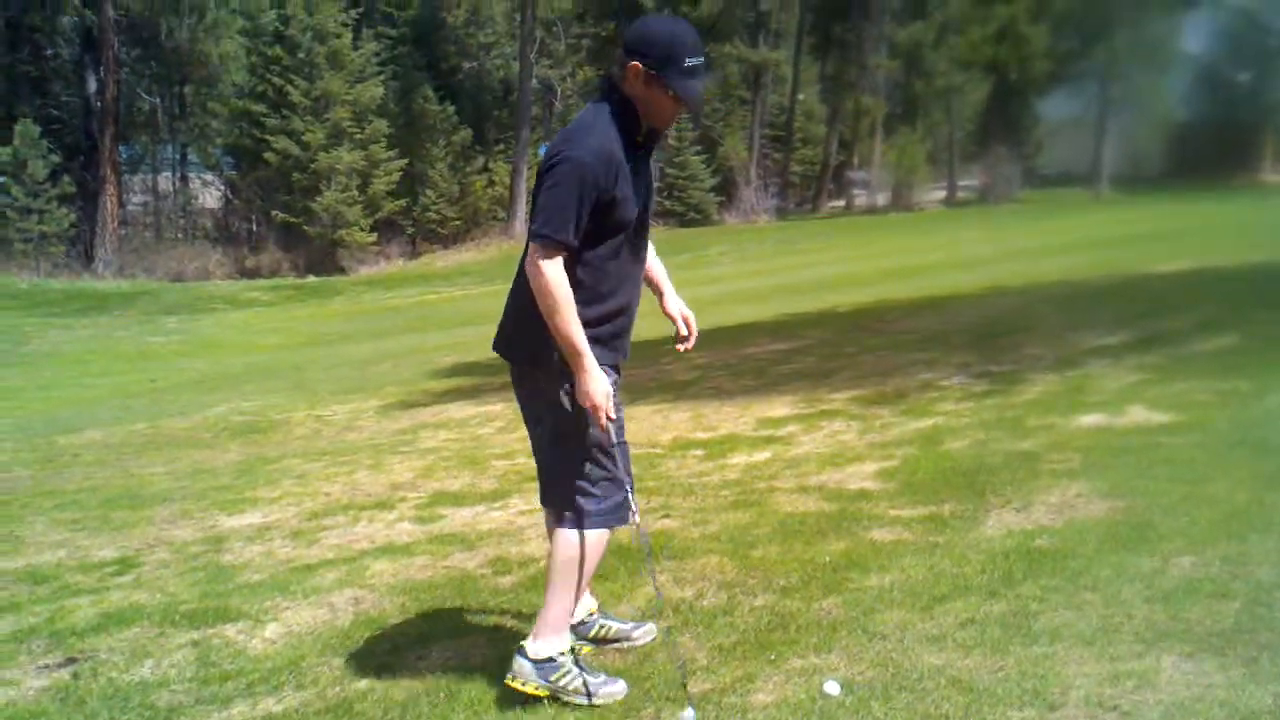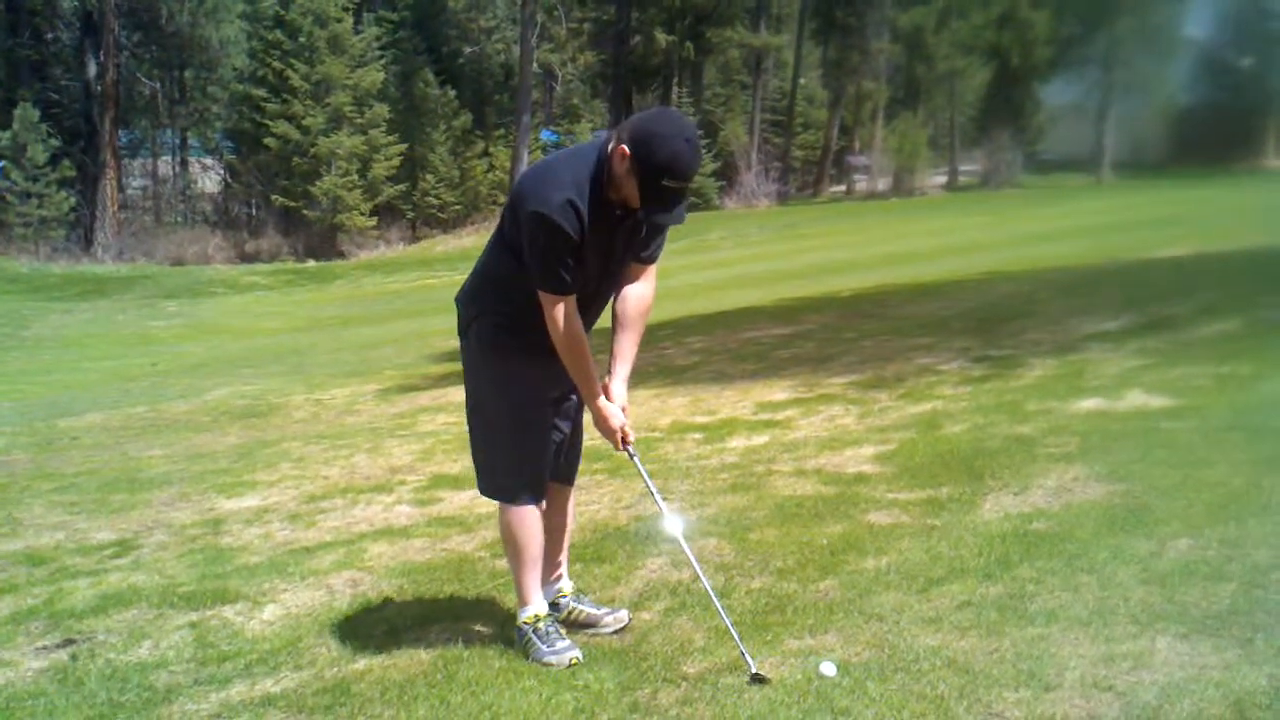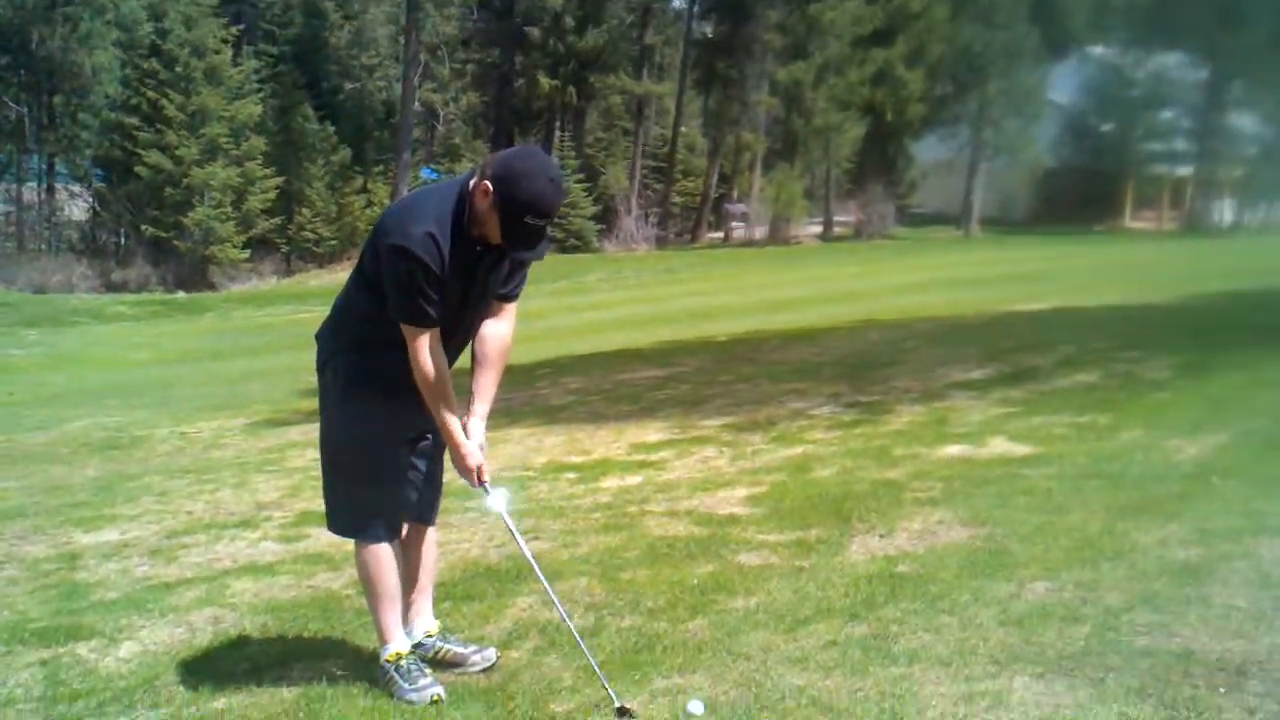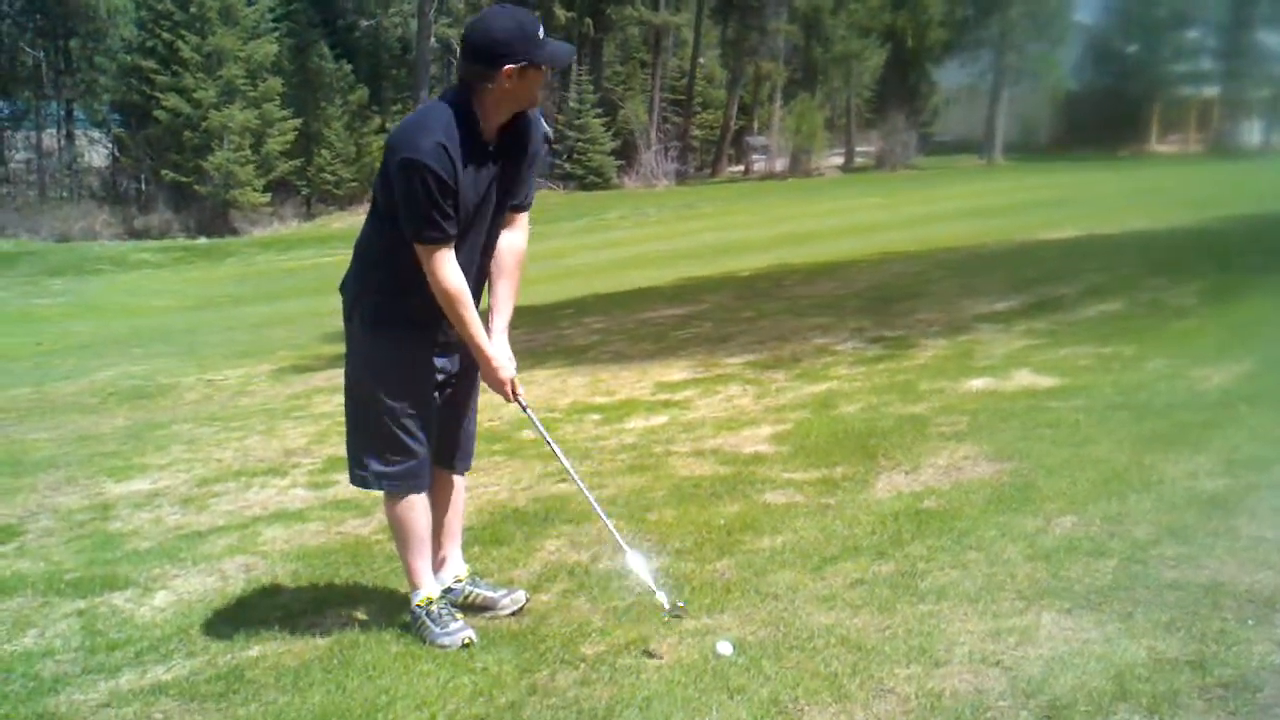
dt=1s
person 1, frame 1
left shoulder: (634, 138)
right shoulder: (590, 151)
right elbow: (544, 264)
left wrist: (666, 290)
right wrist: (585, 370)
left hip: (592, 342)
right hip: (562, 350)
left knee: (577, 484)
right knee: (597, 491)
left ankle: (576, 612)
right ankle: (542, 653)
person 1, frame 2
left shoulder: (651, 185)
right shoulder: (554, 200)
left elbow: (639, 278)
right elbow: (559, 312)
left wrist: (619, 378)
right wrist: (596, 401)
left hip: (562, 335)
right hip: (503, 335)
left knee: (559, 469)
right knee: (520, 475)
left ankle: (556, 592)
right ankle: (531, 615)
person 1, frame 3
left shoulder: (515, 224)
right shoulder: (417, 233)
left elbow: (499, 316)
right elbow: (422, 346)
left wrist: (478, 417)
right wrist: (455, 437)
left hip: (424, 378)
right hip: (363, 376)
left knee: (420, 506)
right knee: (377, 514)
left ankle: (421, 630)
right ankle: (395, 652)
person 1, frame 4
left shoulder: (524, 133)
right shoulder: (425, 147)
left elbow: (511, 230)
right elbow: (437, 264)
left wrist: (499, 334)
right wrist: (485, 353)
left hip: (454, 318)
right hip: (393, 323)
left knee: (450, 454)
right knee: (405, 461)
left ankle: (451, 576)
right ankle: (424, 597)
